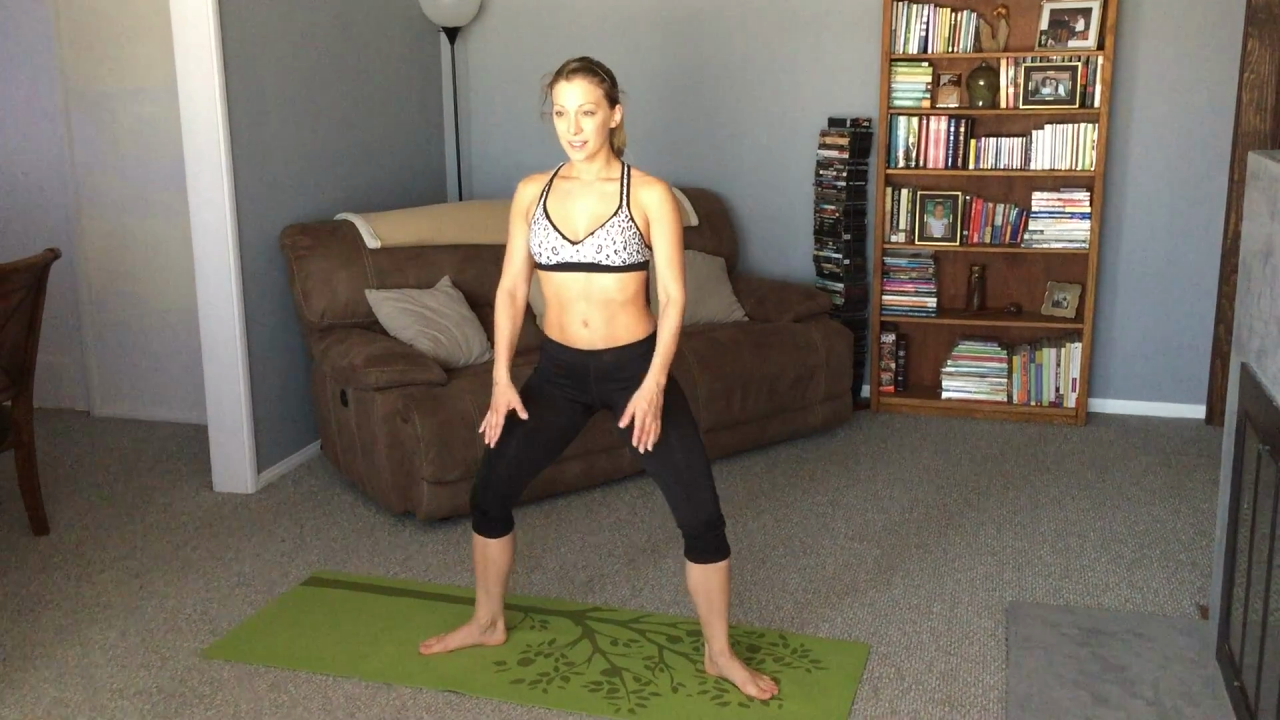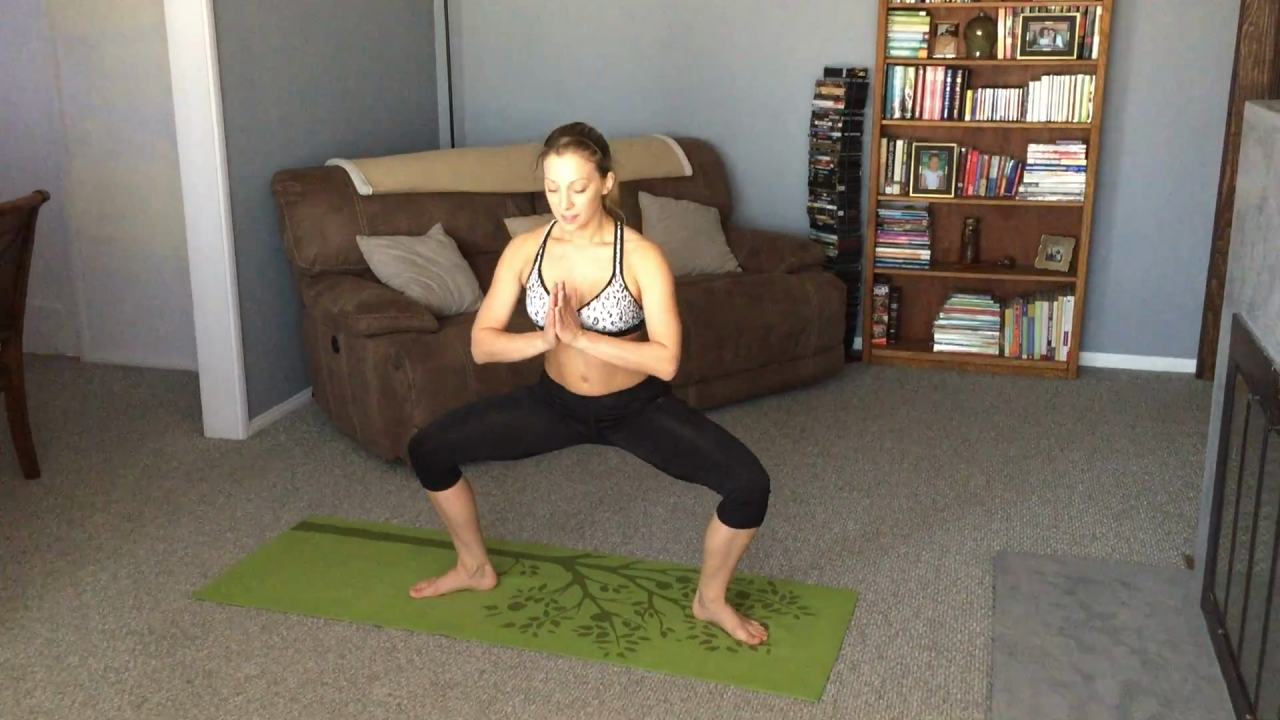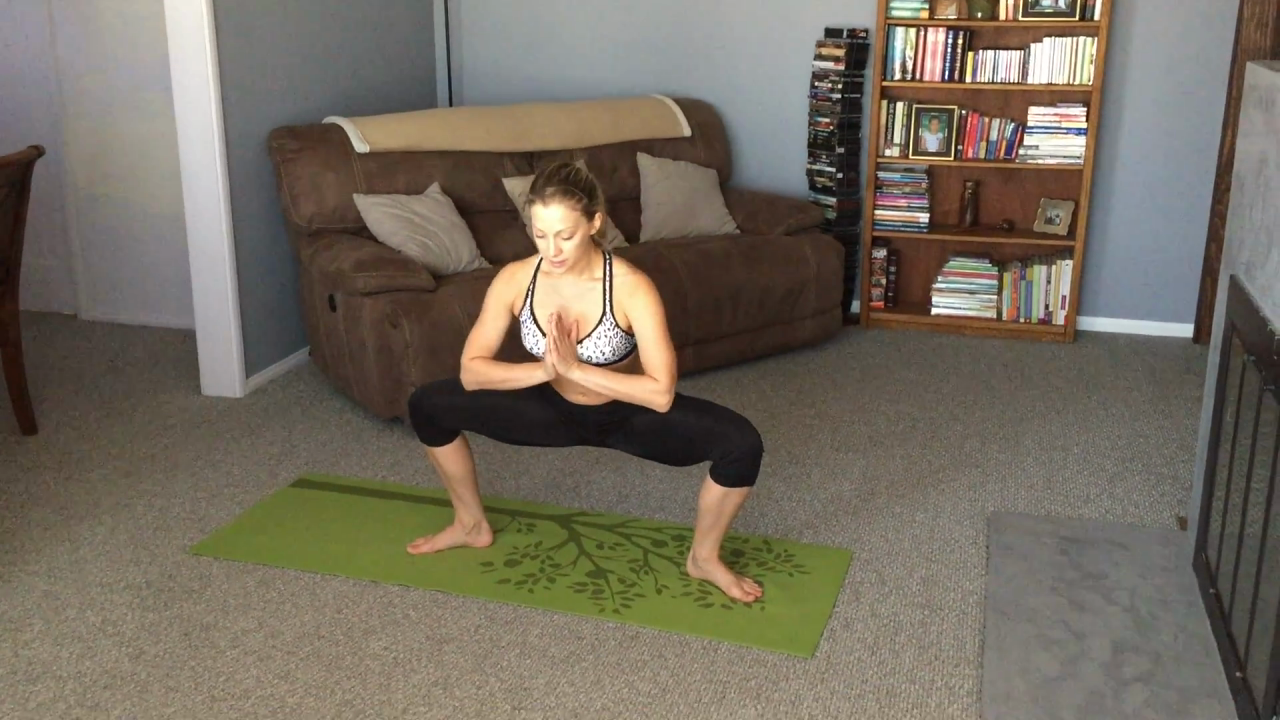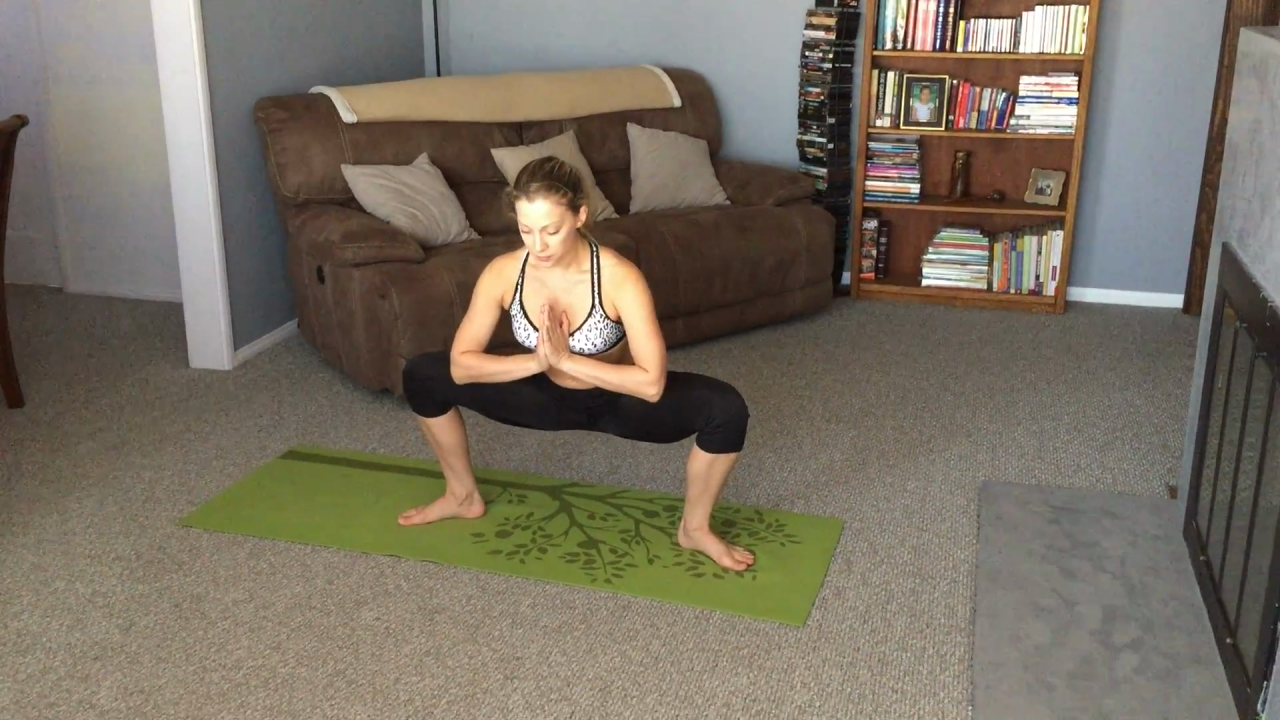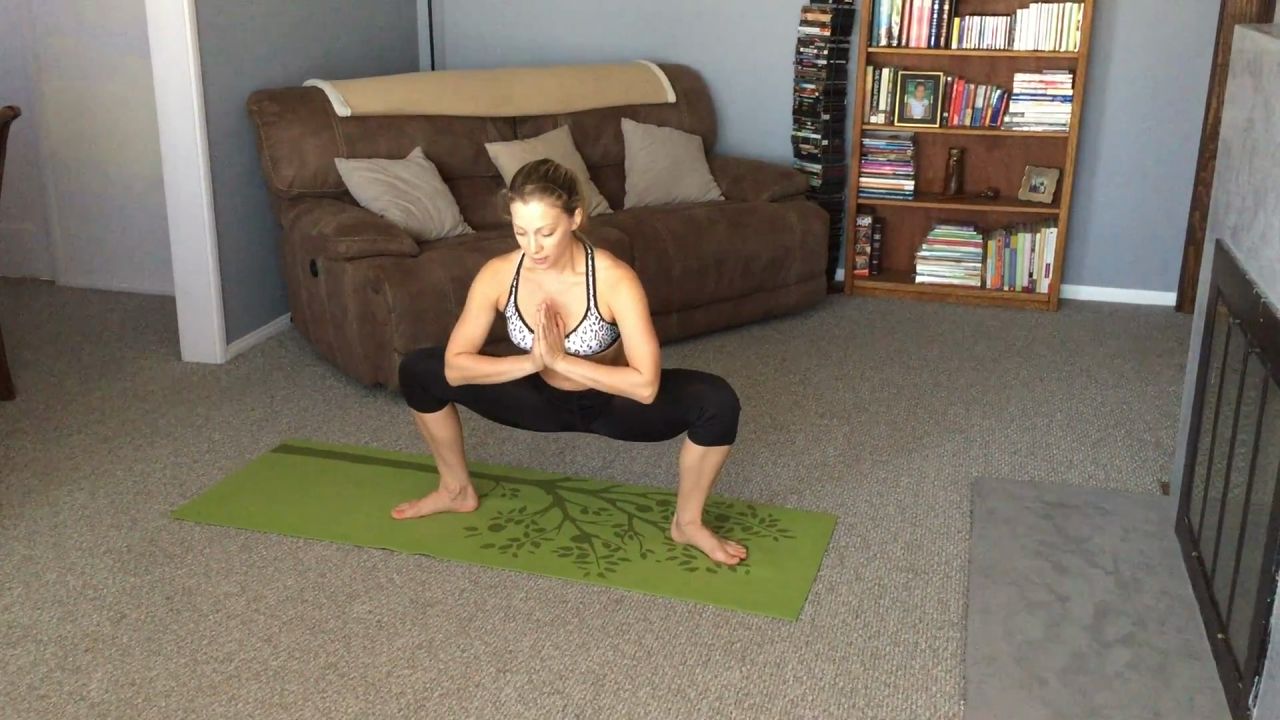
dt=1s
person 1, frame 1
left shoulder: (650, 194)
right shoulder: (531, 192)
left elbow: (673, 296)
right elbow: (511, 289)
left wrist: (654, 385)
right wrist: (501, 378)
left hip: (635, 369)
right hip: (559, 369)
left knee: (700, 516)
right knee: (488, 495)
left ankle: (720, 654)
right ankle: (487, 622)
person 1, frame 2
left shoulder: (642, 256)
right shoulder: (524, 249)
left elbow: (667, 361)
right elbow: (481, 344)
left wrist: (579, 335)
right wrist: (545, 338)
left hip: (637, 406)
right hip: (555, 401)
left knee: (750, 485)
right knee: (427, 450)
left ankle: (710, 599)
right ankle: (475, 567)
person 1, frame 3
left shoulder: (631, 287)
right shoulder: (514, 279)
left elbow: (661, 393)
right elbow: (471, 371)
left wrist: (575, 368)
right wrist: (544, 370)
left hip: (627, 415)
right hip: (554, 408)
left knee: (742, 443)
right knee: (428, 406)
left ankle: (704, 558)
right ankle: (471, 524)
person 1, frame 4
left shoulder: (619, 276)
right shoulder: (503, 272)
left elbow: (652, 384)
right elbow: (460, 364)
left wrist: (566, 359)
right wrist: (537, 361)
left hip: (616, 400)
right hip: (548, 397)
left knee: (726, 409)
right knee: (422, 376)
left ankle: (695, 528)
right ankle: (463, 495)
person 1, frame 5
left shoulder: (614, 279)
right shoulder: (498, 274)
left elbow: (646, 386)
right elbow: (455, 366)
left wrist: (561, 361)
right wrist: (533, 362)
left hip: (610, 403)
right hip: (542, 398)
left knee: (718, 402)
right knee: (419, 371)
left ankle: (687, 522)
right ankle: (457, 490)
